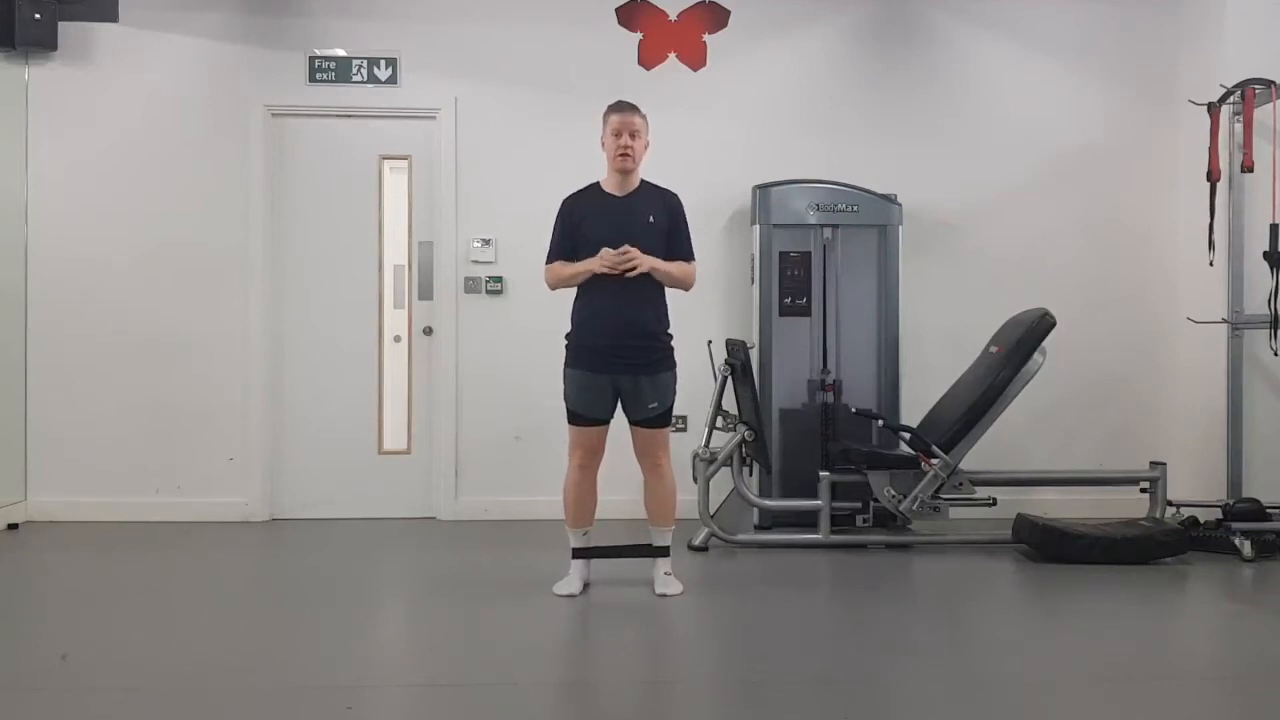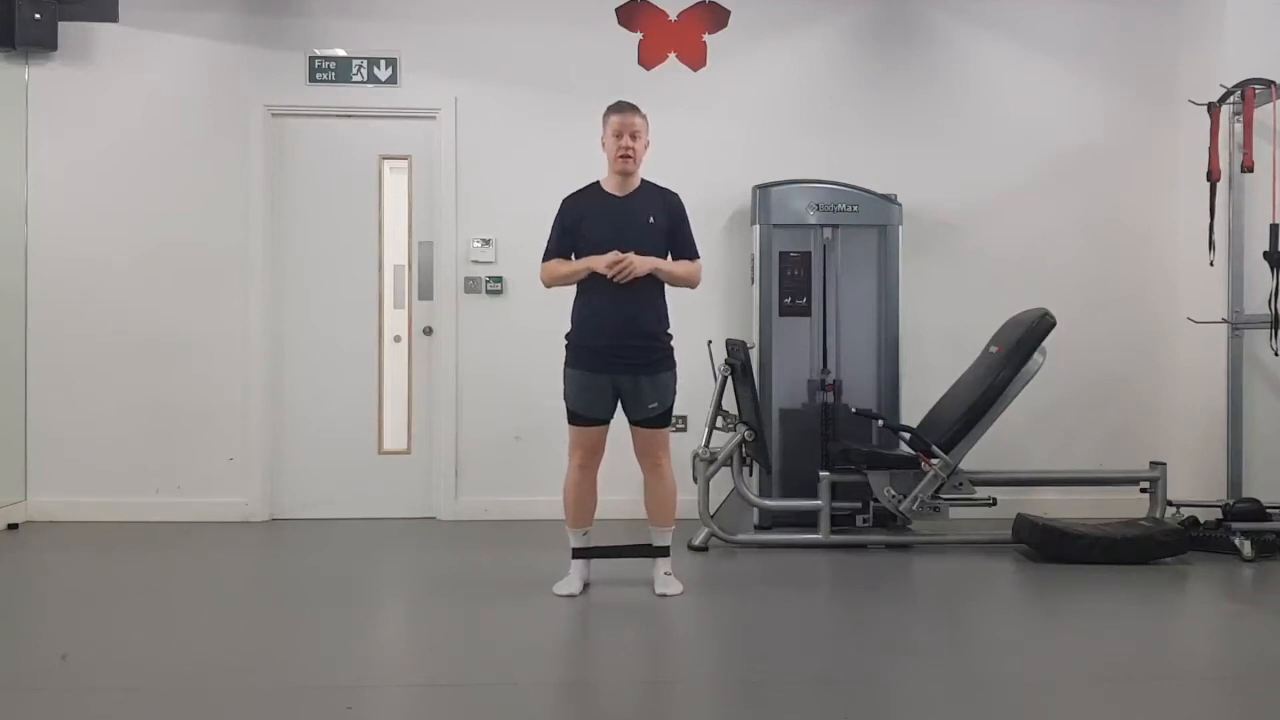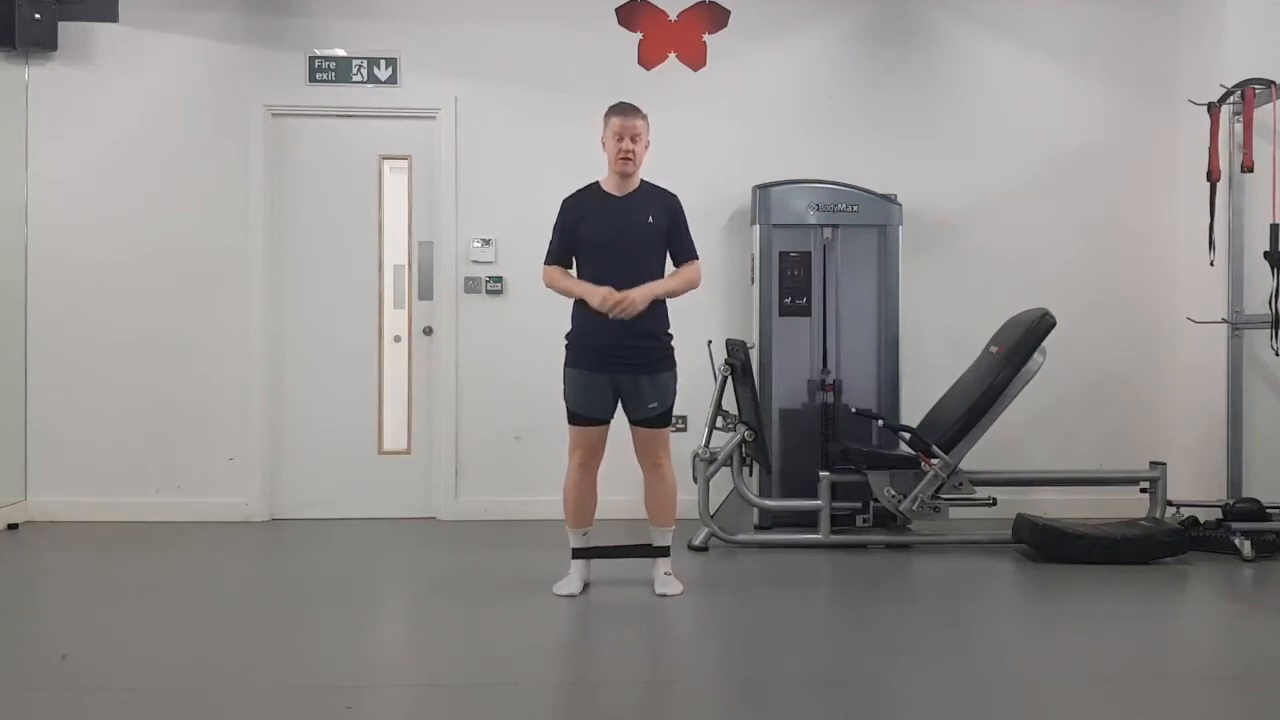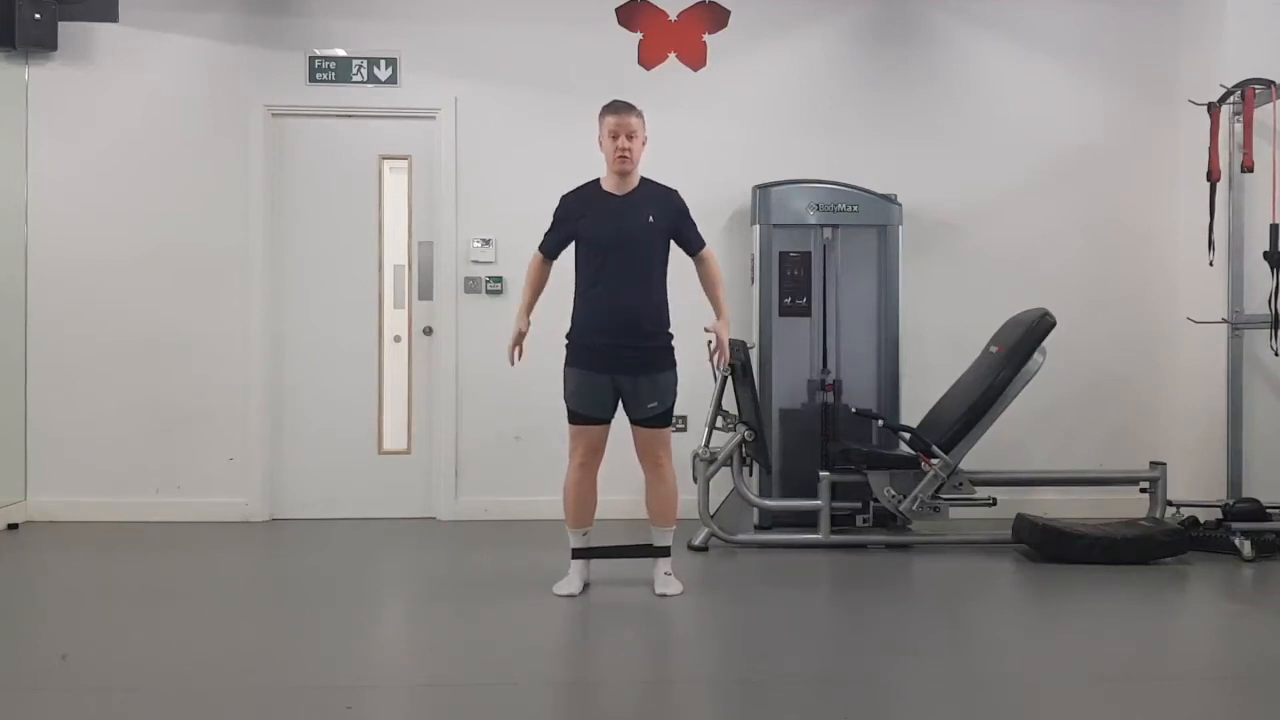
dt=0.4s
person 1, frame 1
left shoulder: (666, 204)
right shoulder: (576, 205)
left elbow: (687, 277)
right elbow: (553, 276)
left wrist: (651, 263)
right wrist: (592, 264)
left hip: (650, 355)
right hip: (588, 355)
left knee: (655, 459)
right knee: (582, 459)
left ankle: (662, 562)
right ankle: (578, 562)
person 1, frame 2
left shoulder: (666, 203)
right shoulder: (577, 204)
left elbow: (693, 274)
right elbow: (549, 272)
left wrist: (650, 263)
right wrist: (594, 263)
left hip: (650, 355)
right hip: (589, 355)
left knee: (656, 459)
right knee: (582, 458)
left ankle: (662, 562)
right ankle: (578, 562)
person 1, frame 3
left shoulder: (664, 203)
right shoulder: (577, 205)
left elbow: (691, 270)
right elbow: (552, 271)
left wrist: (652, 291)
right wrist: (587, 290)
left hip: (650, 356)
right hip: (589, 356)
left knee: (656, 458)
right knee: (583, 458)
left ankle: (662, 562)
right ankle: (579, 562)
person 1, frame 4
left shoulder: (666, 201)
right shoulder: (576, 203)
left elbow: (703, 257)
right elbow: (543, 258)
left wrist: (721, 316)
right wrist: (525, 316)
left hip: (651, 355)
right hip: (589, 355)
left knee: (657, 458)
right knee: (583, 458)
left ankle: (663, 563)
right ankle: (579, 563)
